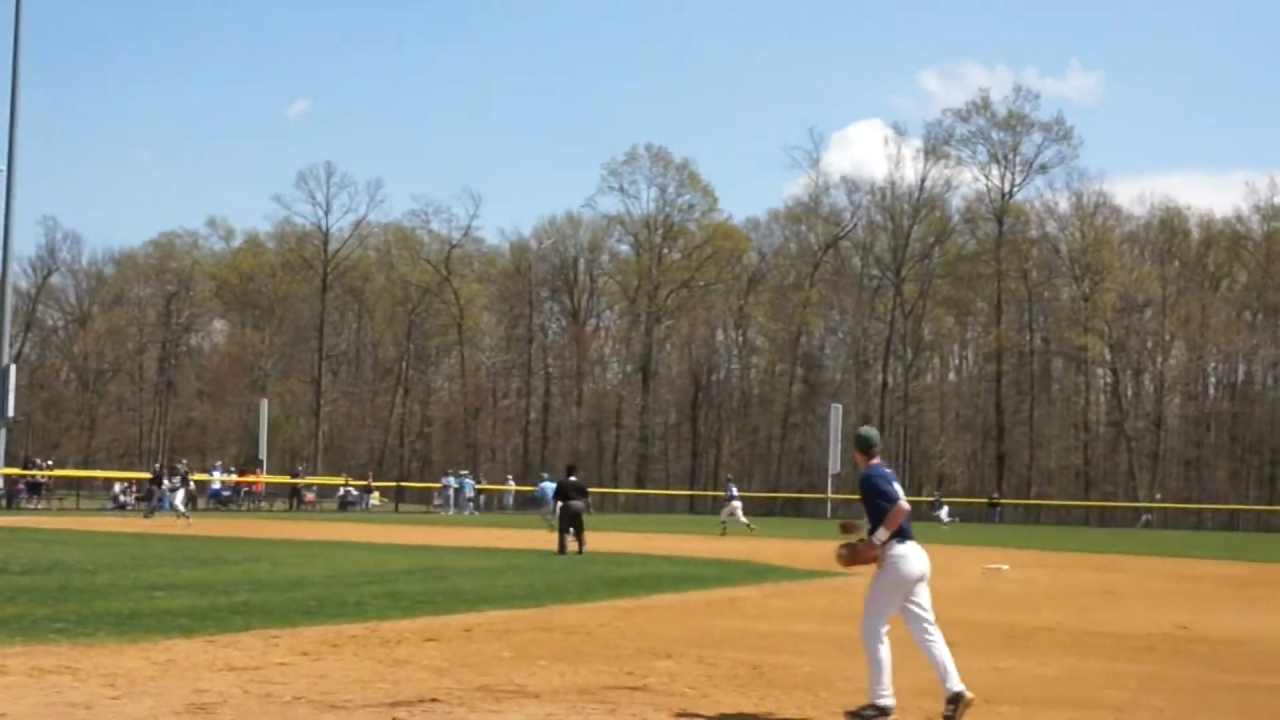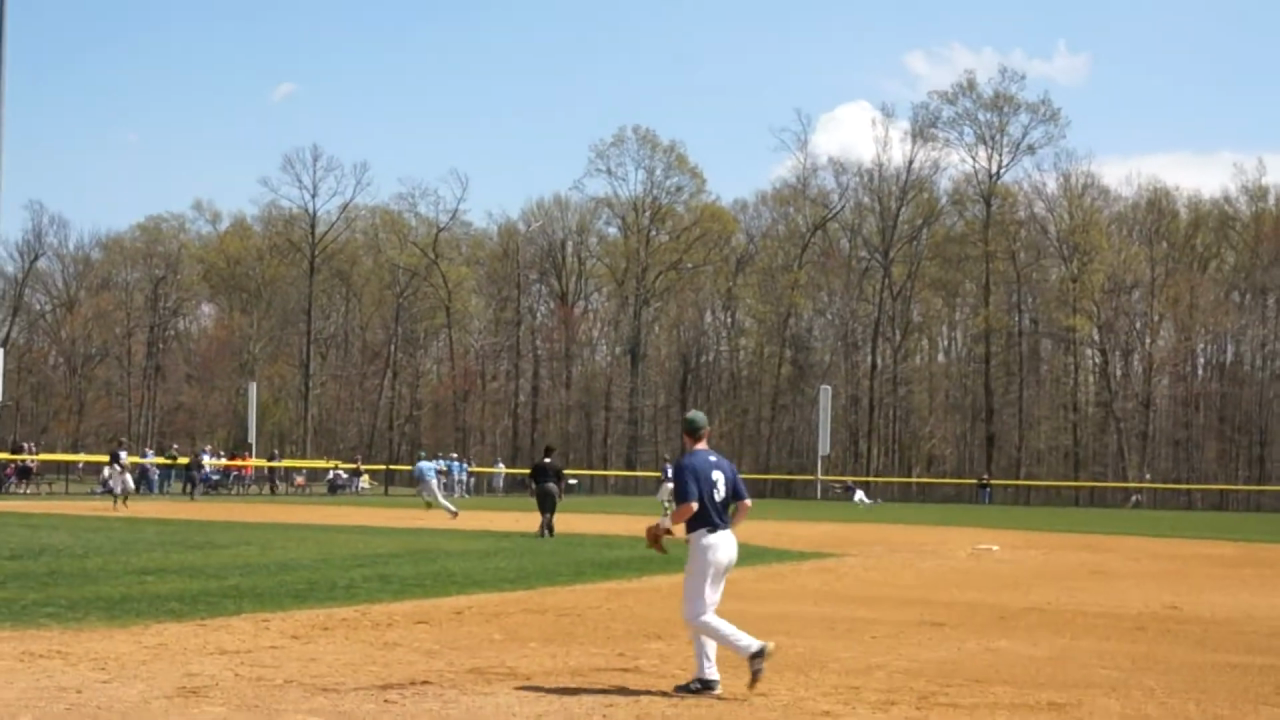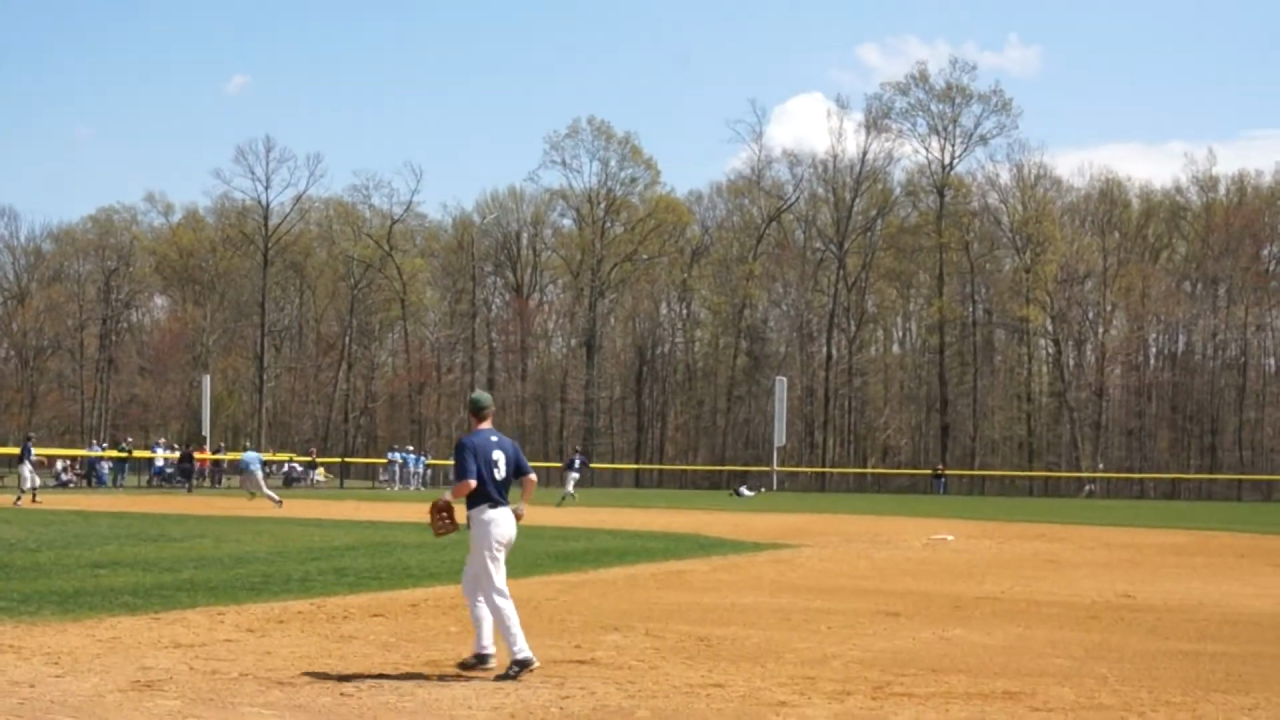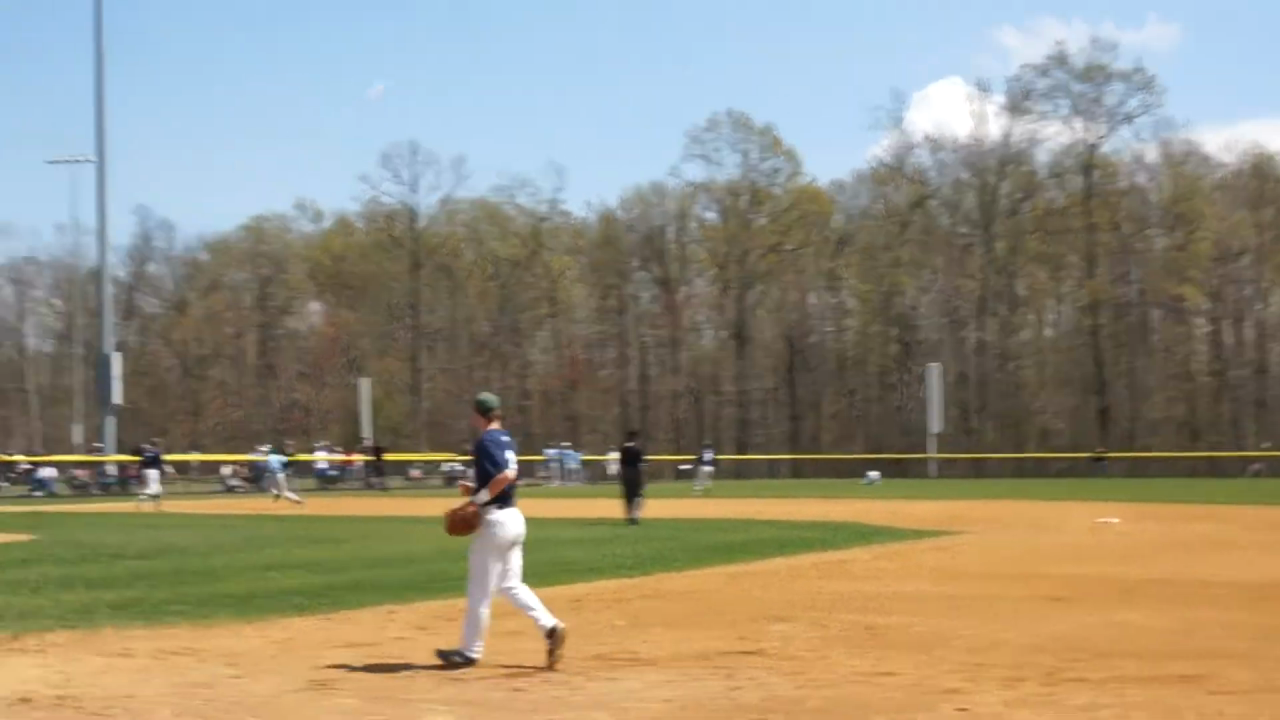
dt=0.5s
person 1, frame 1
left shoulder: (870, 477)
right shoulder: (886, 474)
left elbow: (902, 507)
left wrist: (876, 538)
right wrist: (871, 533)
left hip: (896, 559)
right hip: (913, 557)
left knee: (873, 630)
right knee: (924, 629)
right ankle: (955, 692)
person 1, frame 2
left shoulder: (687, 463)
right shoulder: (724, 463)
left elbow: (689, 505)
right elbow: (745, 504)
left wrist: (666, 522)
left hip: (706, 545)
right hip: (727, 542)
left knee: (696, 615)
right knee: (701, 611)
left ankle: (753, 648)
right ankle: (706, 678)
person 1, frame 3
left shoulder: (468, 443)
right shoulder: (508, 443)
left elbow: (467, 483)
right elbow: (530, 478)
left wrist: (447, 496)
right wrist: (521, 507)
left hip: (485, 521)
right hip: (505, 519)
left knee: (494, 592)
right knee: (473, 586)
left ankle: (522, 656)
right ankle: (484, 651)
person 1, frame 4
left shoulder: (486, 441)
right shoulder: (508, 442)
left elbow: (506, 475)
left wrist: (481, 496)
right wrist: (478, 491)
left hip: (494, 521)
right hip: (514, 519)
left knee: (479, 588)
right knee: (511, 585)
left ankle: (469, 651)
right ankle: (550, 627)
